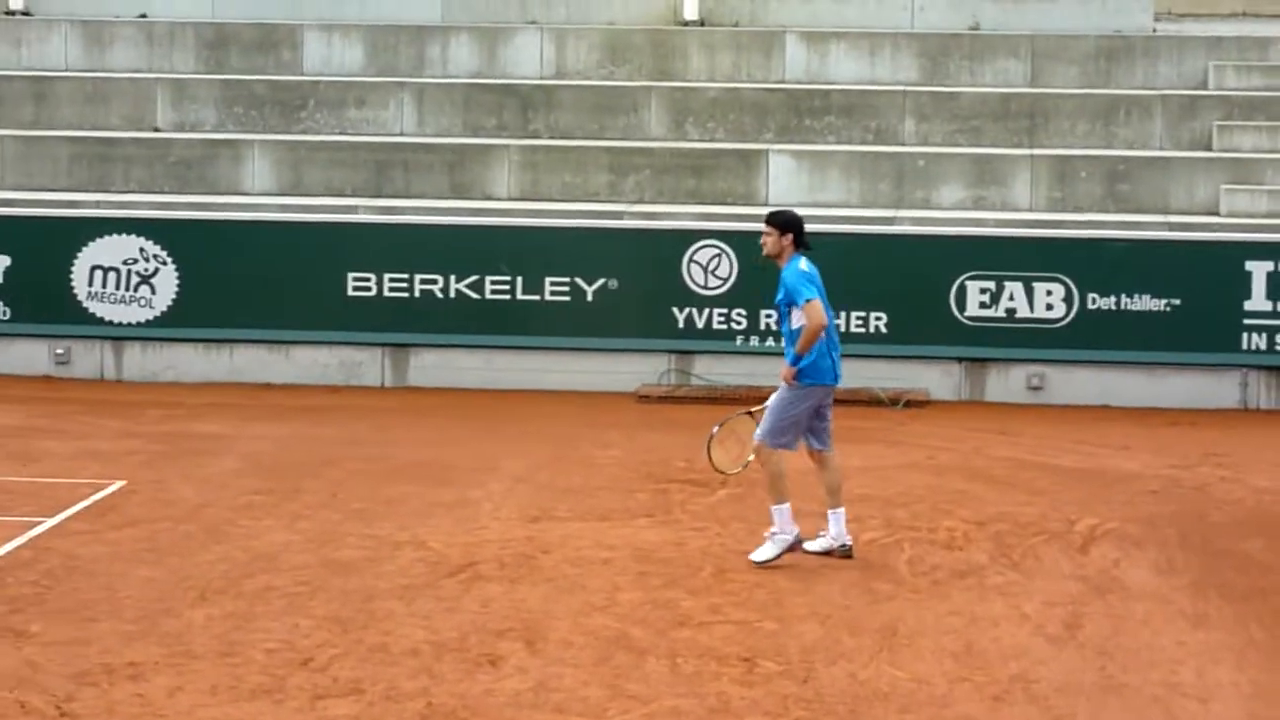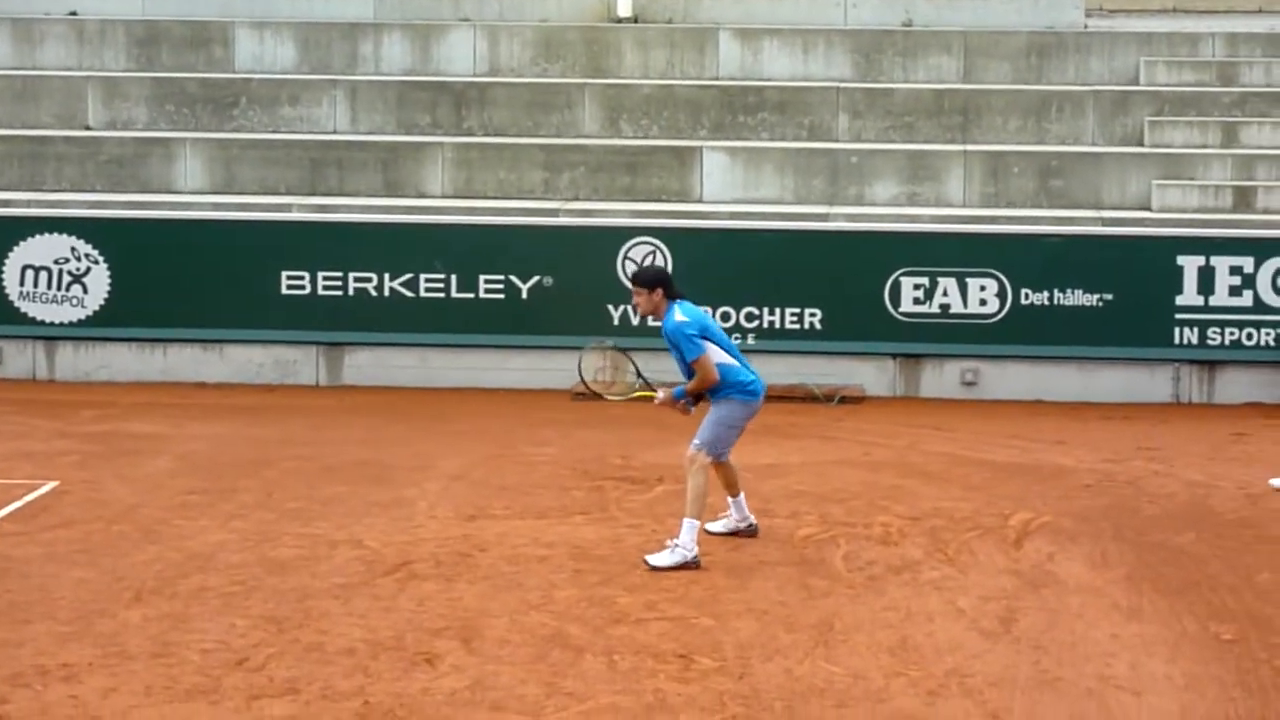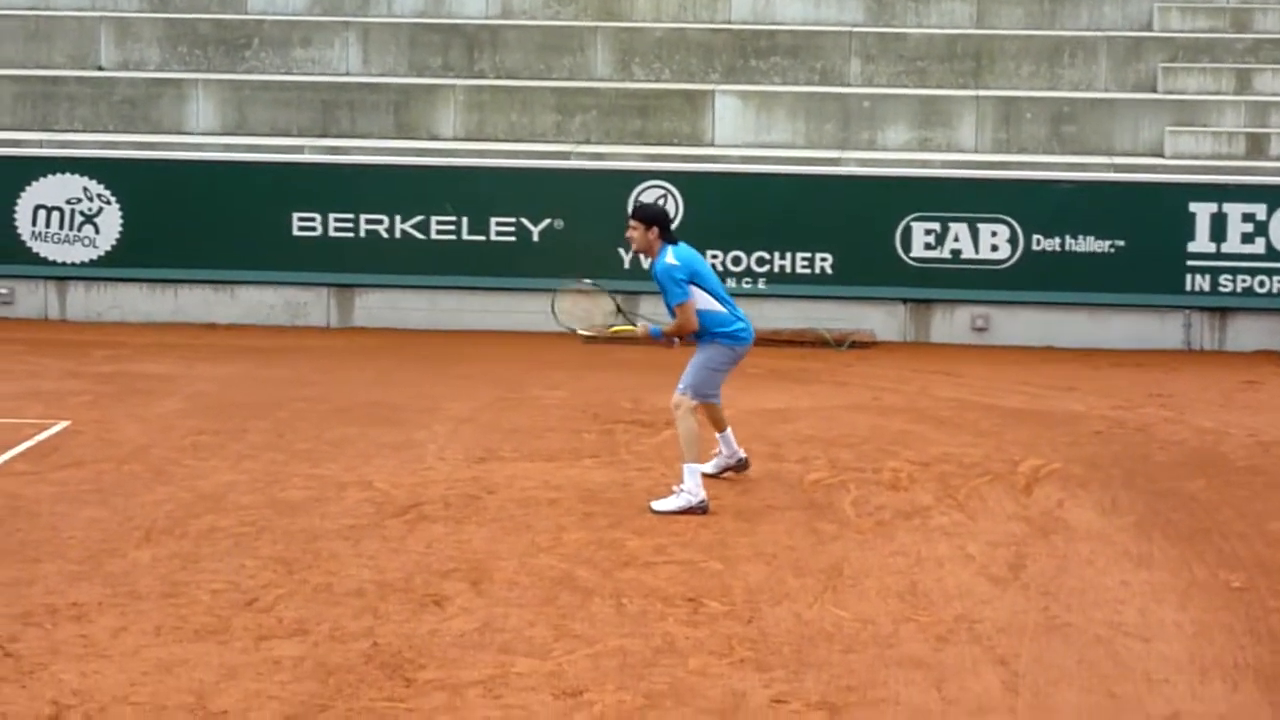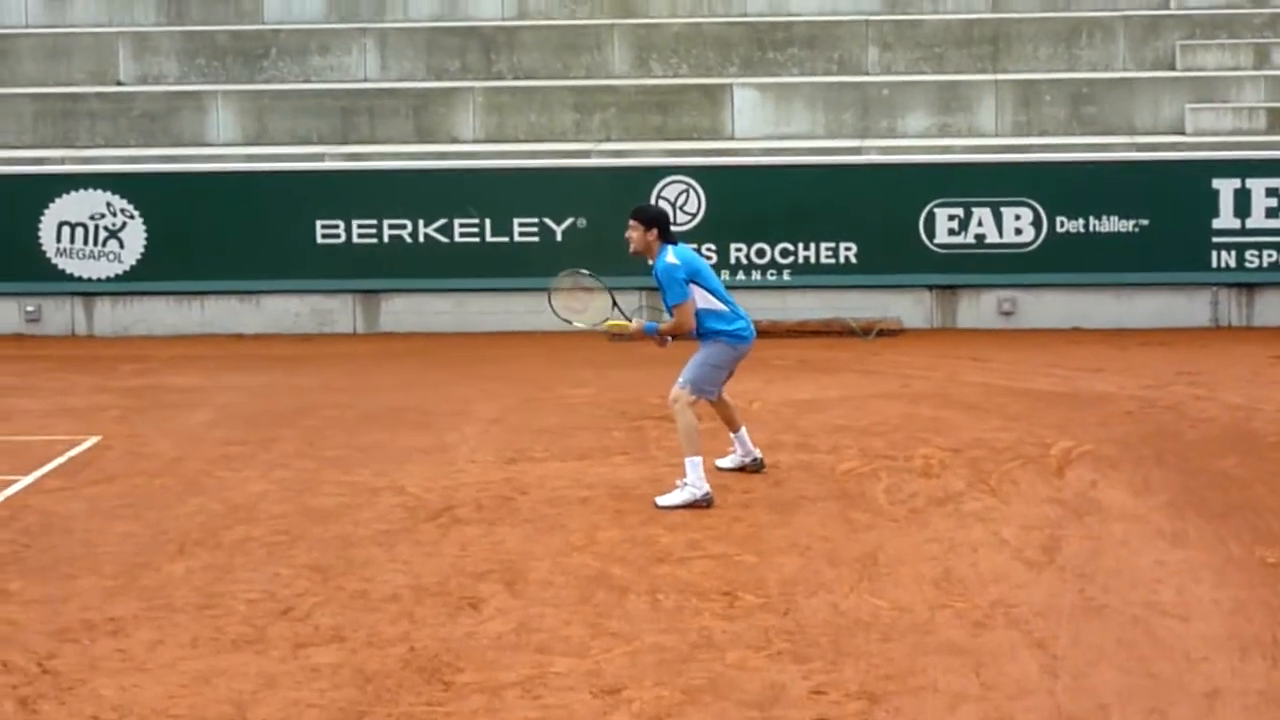
dt=0.7s
person 1, frame 1
left shoulder: (794, 273)
right shoulder: (802, 269)
left elbow: (817, 321)
left wrist: (793, 361)
left hip: (807, 376)
right hip: (822, 374)
left knee: (765, 445)
right knee: (821, 453)
left ankle: (784, 531)
right ankle: (838, 536)
person 1, frame 2
left shoulder: (677, 325)
right shoulder: (683, 310)
left elbow: (709, 376)
left wrist: (676, 396)
right wrist: (689, 396)
left hip: (738, 394)
right hip: (746, 389)
left knee: (696, 460)
right knee: (716, 453)
left ankle: (685, 548)
right ankle: (741, 519)
person 1, frame 3
left shoulder: (667, 266)
right shoulder: (679, 251)
left elbow: (689, 323)
left wrist: (655, 332)
right wrist: (672, 332)
left hip: (724, 338)
right hip: (734, 332)
left knee: (682, 404)
right knee: (703, 393)
left ankle: (692, 493)
right ankle: (731, 454)
person 1, frame 4
left shoulder: (667, 266)
right shoulder: (676, 253)
left elbow: (685, 324)
left wrist: (648, 329)
right wrist: (667, 331)
left hip: (726, 337)
right hip: (735, 331)
left knee: (680, 399)
right knee: (710, 391)
left ankle: (696, 486)
right ankle: (747, 454)
